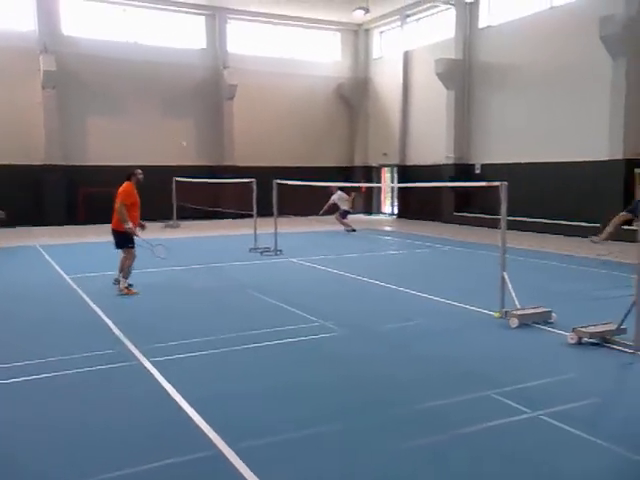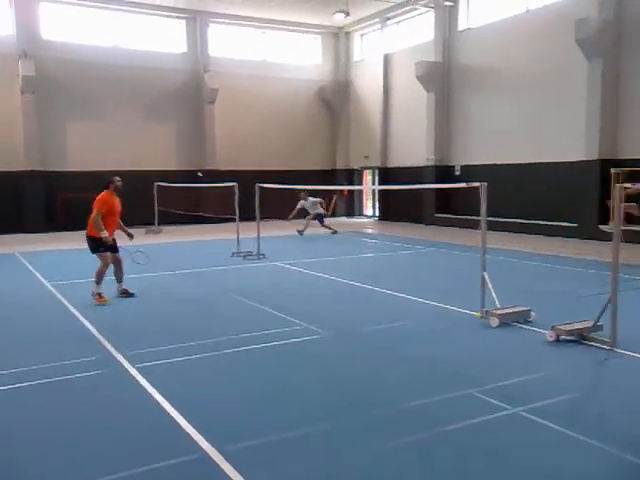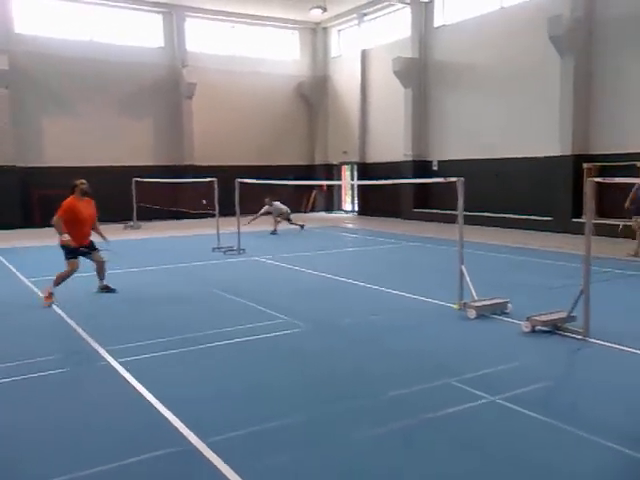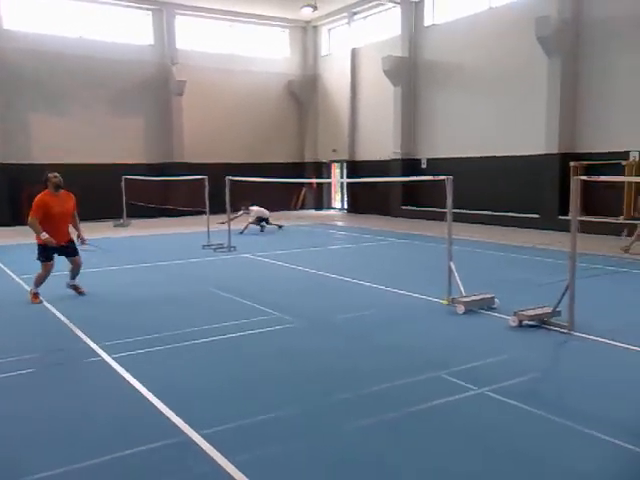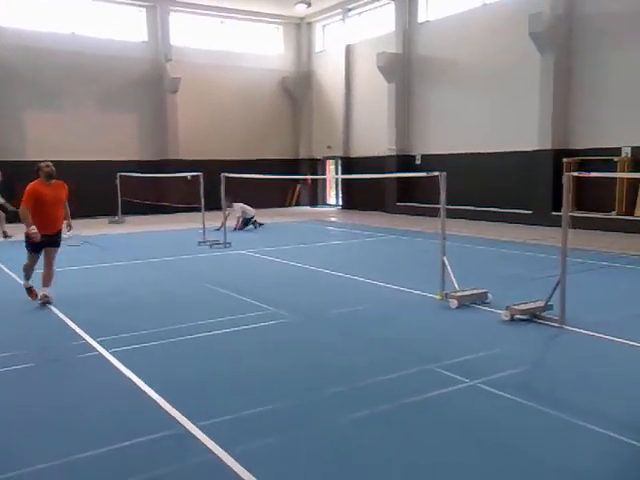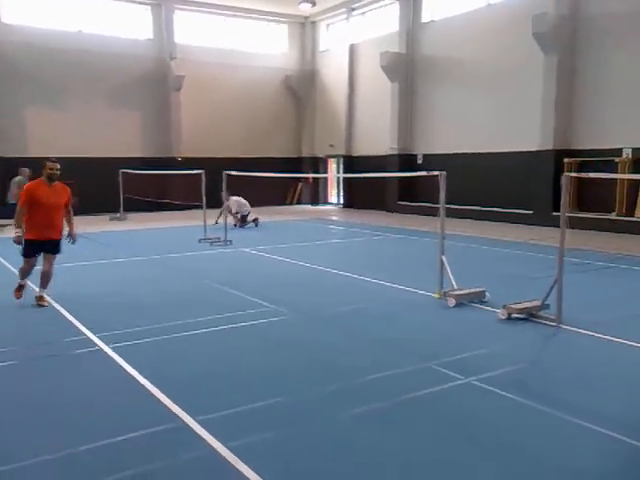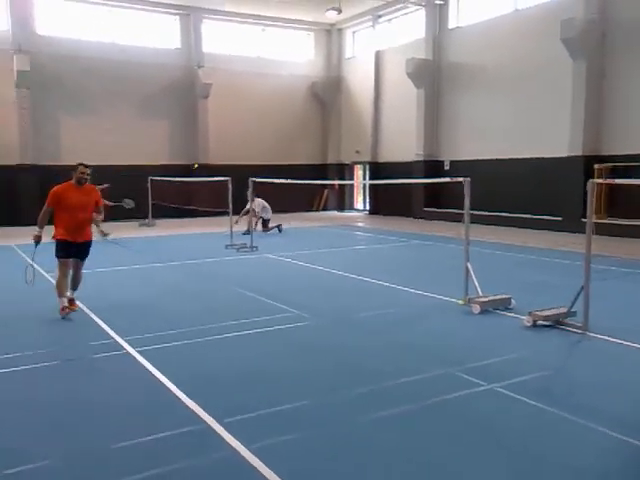
dt=0.2s
person 1, frame 1
left shoulder: (132, 190)
right shoulder: (127, 189)
right elbow: (119, 208)
left wrist: (138, 222)
right wrist: (129, 225)
left hip: (127, 228)
right hip: (121, 229)
left knee: (128, 255)
right knee: (131, 256)
left ankle: (119, 278)
right ankle: (122, 286)
person 1, frame 2
left shoulder: (116, 199)
right shoulder: (104, 198)
right elbow: (95, 217)
left wrist: (126, 231)
right wrist: (104, 233)
left hip: (107, 237)
right hip: (96, 236)
left knee: (118, 261)
right knee: (106, 261)
left ankle: (120, 289)
right ankle: (97, 292)
person 1, frame 3
left shoulder: (91, 203)
right shoulder: (70, 203)
left elbow: (94, 222)
right elbow: (56, 221)
left wrist: (101, 234)
right wrist: (66, 237)
left hip: (85, 241)
right hip: (69, 243)
left knee: (100, 261)
right knee: (73, 268)
left ankle: (102, 285)
right ankle: (49, 291)
person 1, frame 4
left shoulder: (70, 197)
right shoulder: (41, 199)
left elbow: (74, 217)
right elbow: (32, 221)
left wrist: (79, 233)
right wrist: (43, 236)
left hip: (65, 239)
right hip: (46, 241)
left knee: (78, 263)
right knee: (47, 270)
left ankle: (72, 282)
right ankle: (34, 291)
person 1, frame 5
left shoulder: (62, 186)
right shoulder: (33, 188)
right elbow: (24, 211)
left wrist: (68, 219)
right wrist: (32, 229)
left hip: (55, 231)
right hip: (36, 233)
left knee: (50, 261)
right knee: (32, 261)
left ankle: (45, 294)
right ankle: (28, 284)
person 1, frame 6
left shoulder: (65, 190)
right shoulder: (31, 188)
left elbow: (68, 211)
right elbow: (20, 212)
left wrist: (71, 228)
right wrist: (18, 232)
left hip: (55, 236)
right hip: (33, 235)
left knee: (48, 267)
right knee: (28, 267)
left ankle: (41, 294)
right ankle: (21, 283)
person 1, frame 7
left shoulder: (94, 192)
right shoulder: (59, 190)
left elbow: (101, 213)
right elbow: (46, 211)
left wrist: (98, 219)
right wrist: (39, 231)
left hip: (84, 238)
right hip: (64, 237)
left knee: (77, 270)
right knee: (64, 270)
left ankle: (72, 298)
right ankle: (63, 306)
